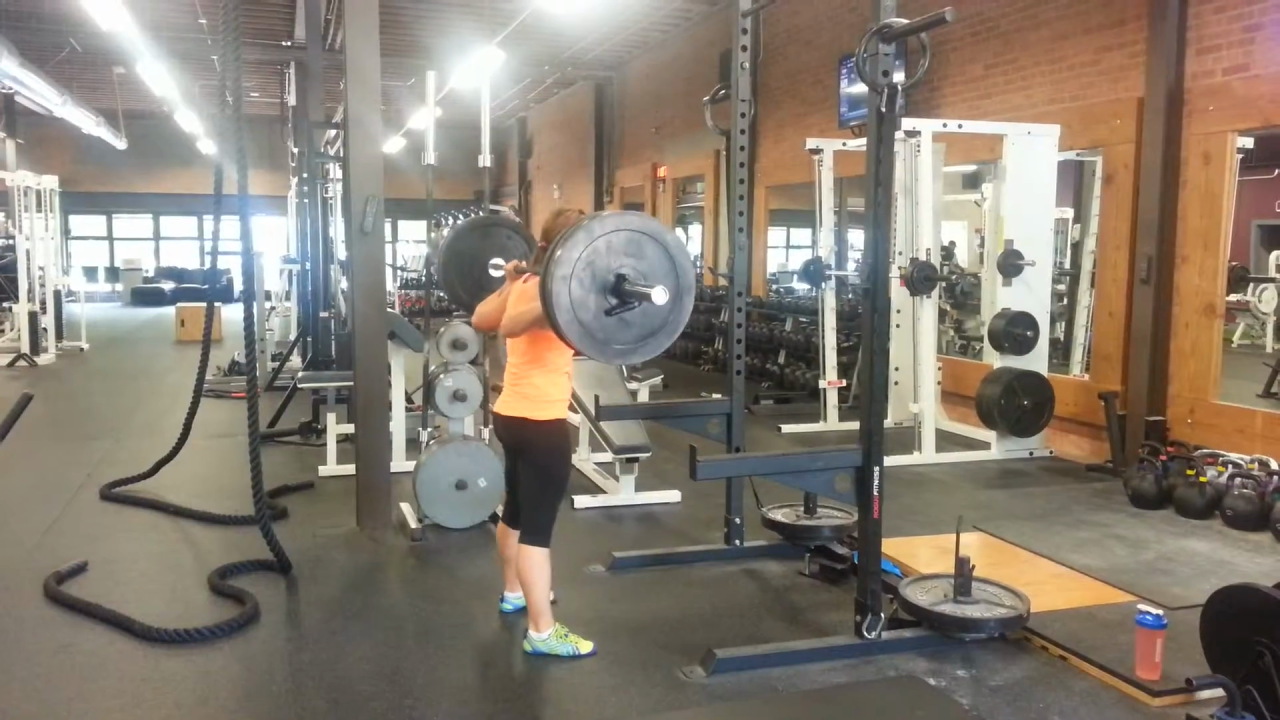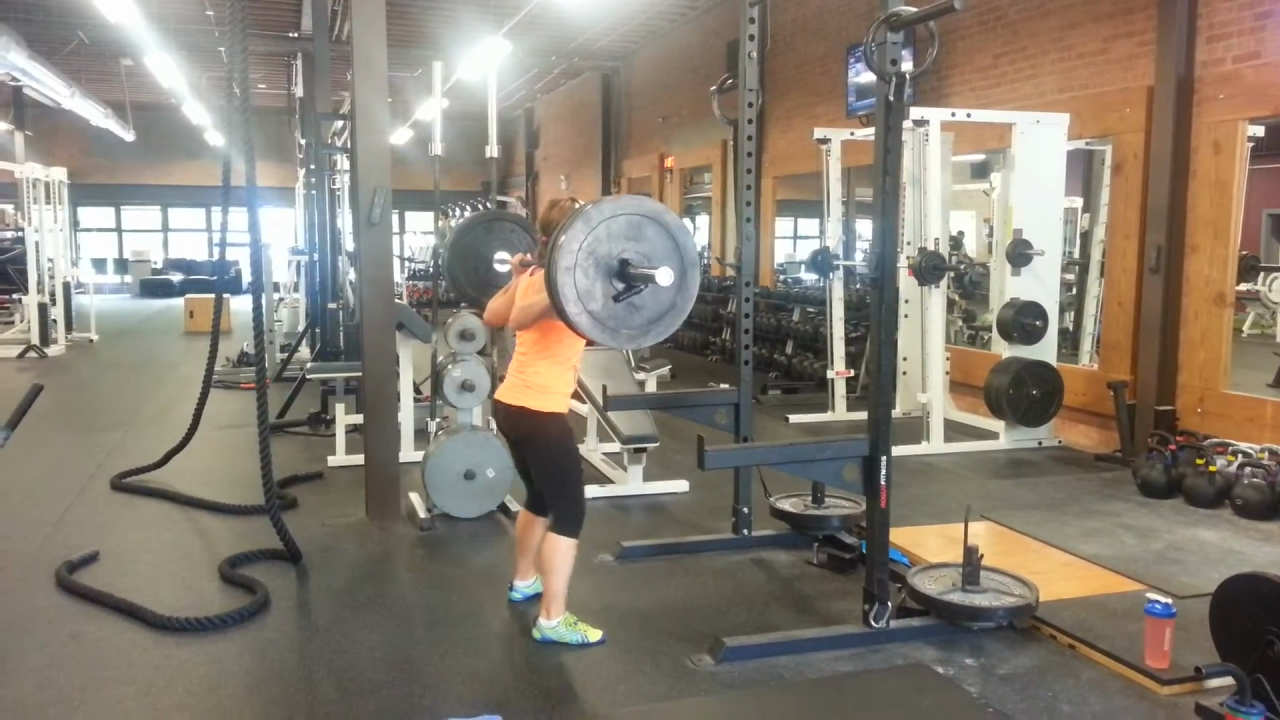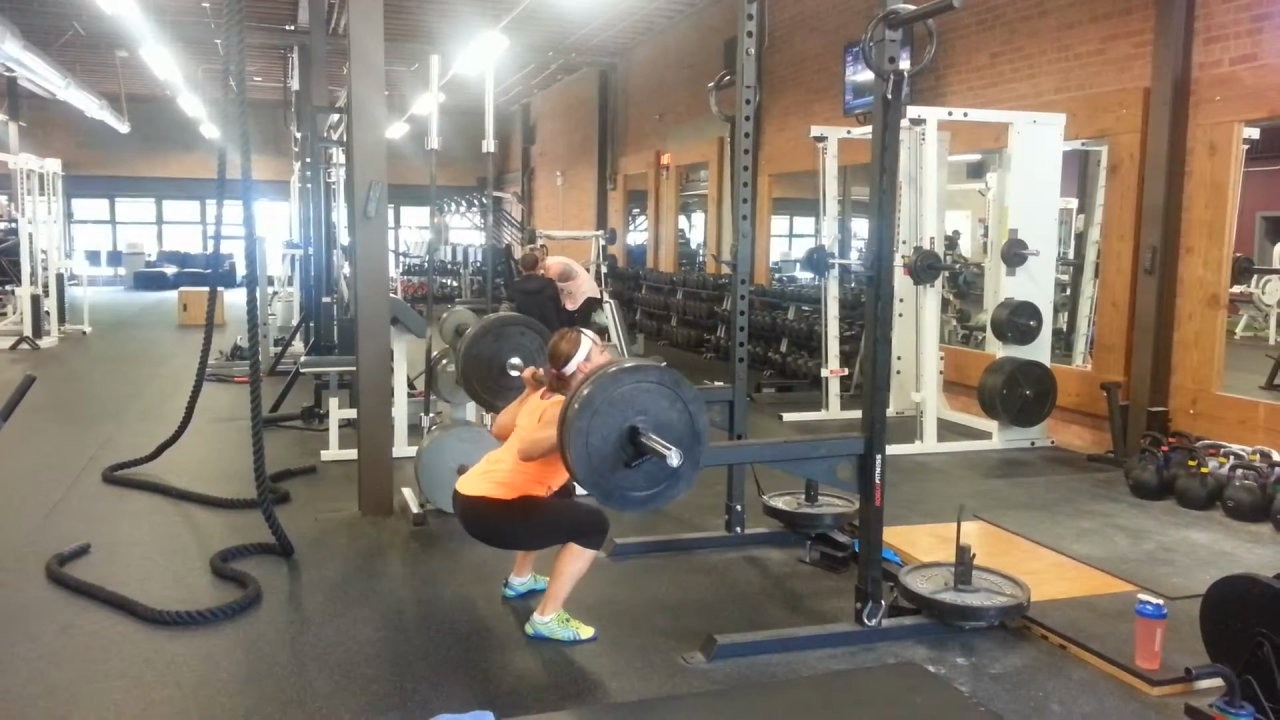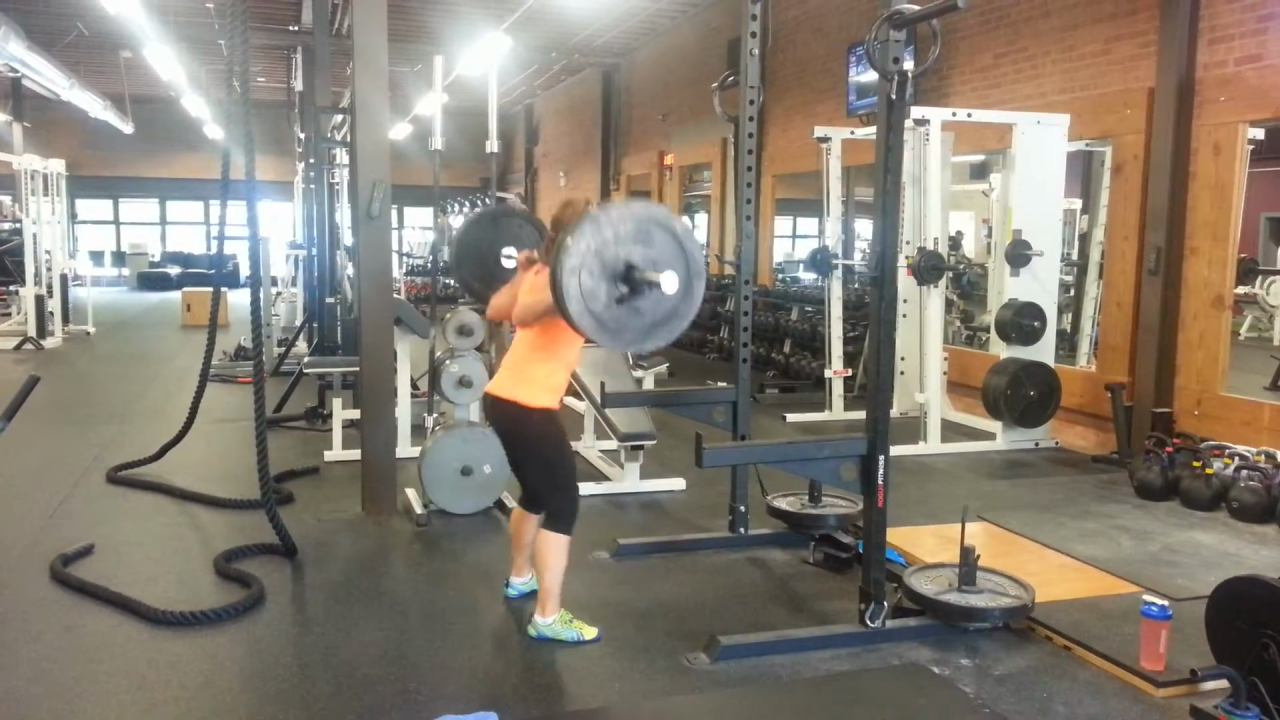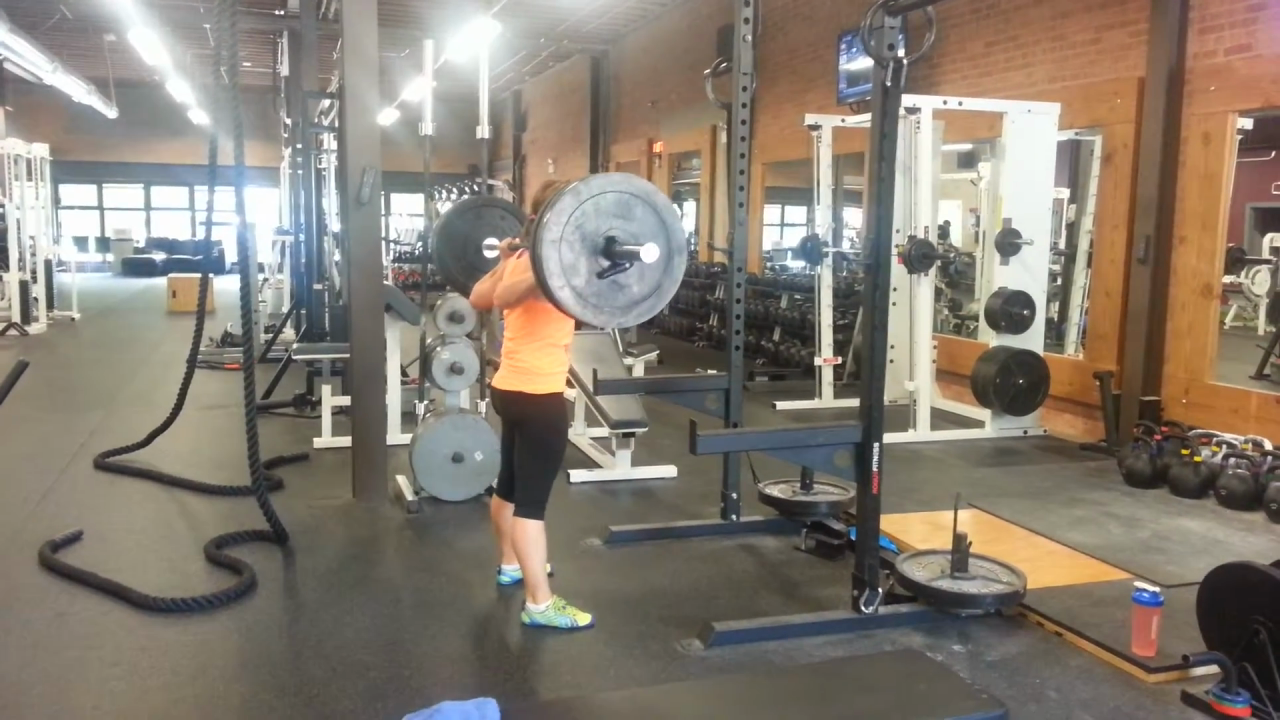
dt=1s
person 1, frame 1
left shoulder: (527, 283)
left elbow: (481, 319)
right elbow: (510, 325)
left wrist: (510, 281)
left hip: (512, 415)
right hip: (540, 422)
left knee: (517, 513)
right knee: (537, 527)
left ankle: (514, 593)
right ankle: (543, 633)
person 1, frame 2
left shoulder: (535, 275)
left elbow: (492, 316)
right elbow: (521, 319)
left wrist: (516, 276)
left hip: (510, 404)
right hip: (536, 411)
left knee: (542, 498)
right knee: (569, 513)
left ankle: (524, 581)
right ankle: (553, 621)
person 1, frame 3
left shoulder: (546, 394)
left elbow: (499, 429)
right elbow: (528, 450)
left wrist: (528, 389)
left hip: (473, 492)
right hip: (487, 509)
left knee: (561, 496)
right knee: (593, 525)
left ankle: (519, 579)
right ankle: (546, 619)
person 1, frame 4
left shoulder: (540, 272)
left elbow: (495, 311)
right elbow: (523, 315)
left wrist: (522, 272)
left hip: (504, 398)
right hip: (529, 407)
left knee: (536, 496)
right knee: (562, 509)
left ankle: (520, 578)
right ankle: (548, 618)
person 1, frame 5
left shoulder: (523, 258)
left elbow: (479, 298)
right elbow: (502, 299)
left wrist: (504, 259)
left hip: (511, 388)
right hip: (536, 395)
left knee: (511, 485)
right knee: (531, 499)
left ankle: (510, 565)
right ankle: (540, 604)
